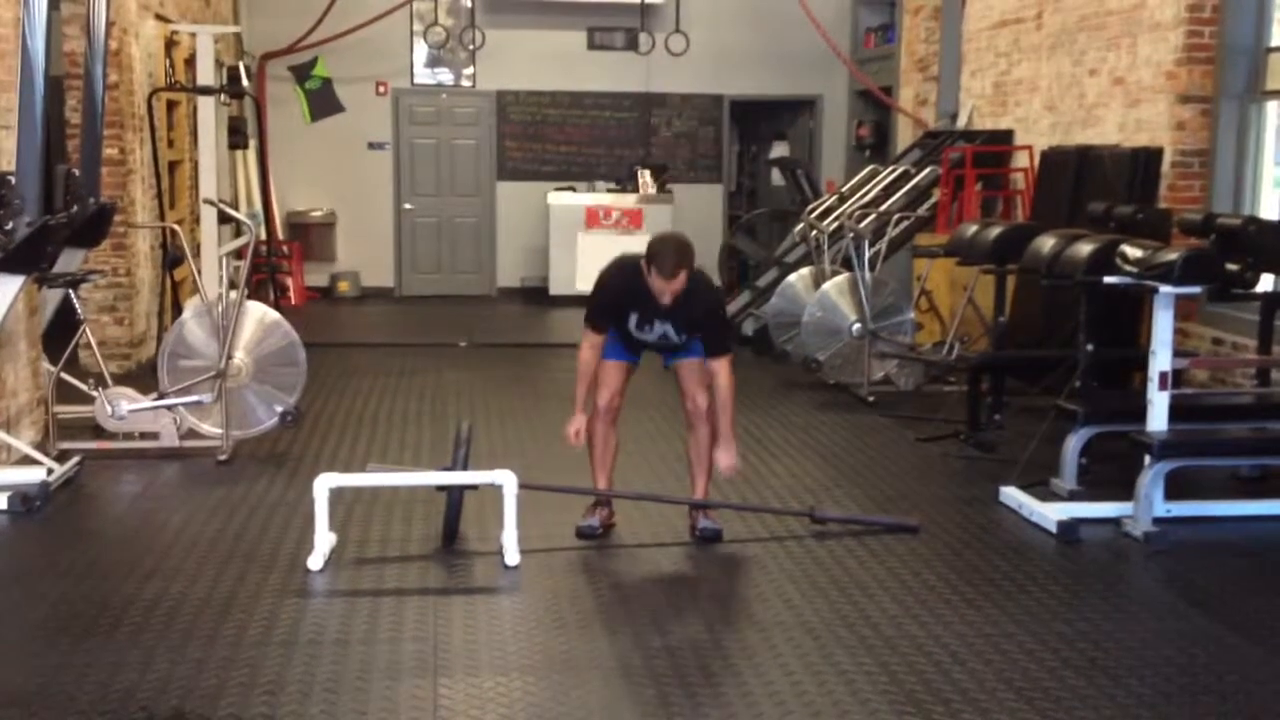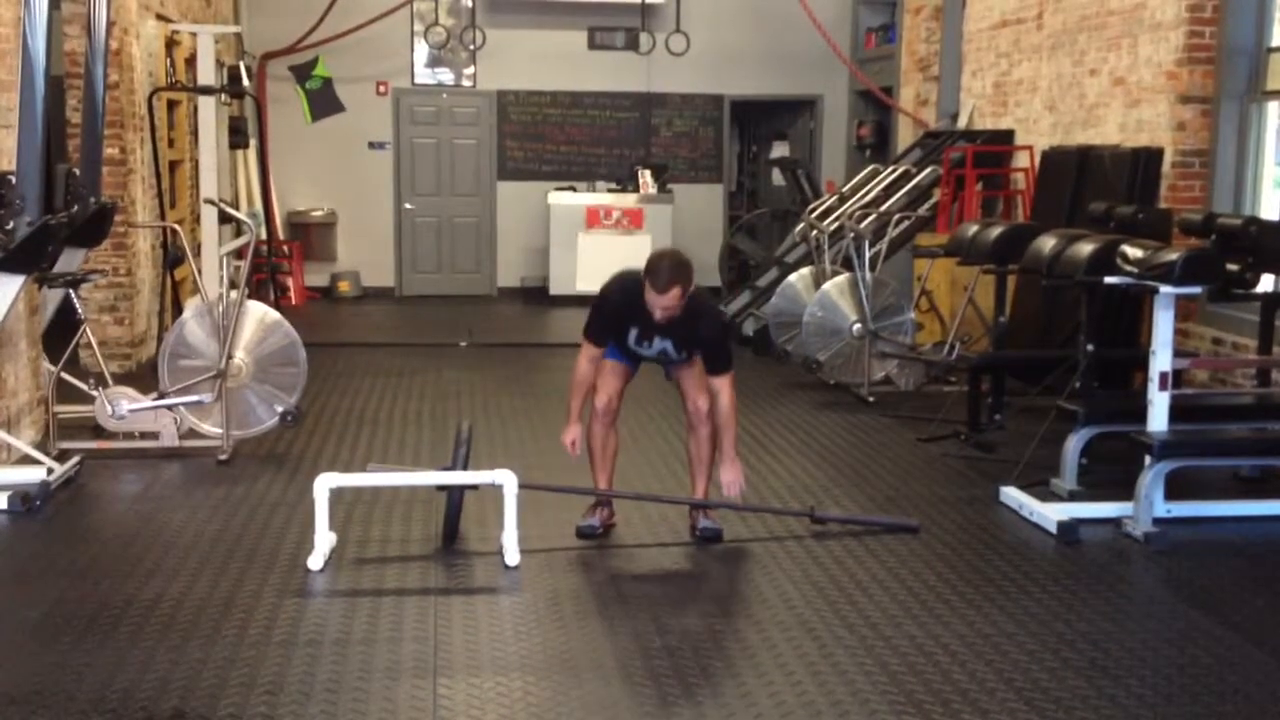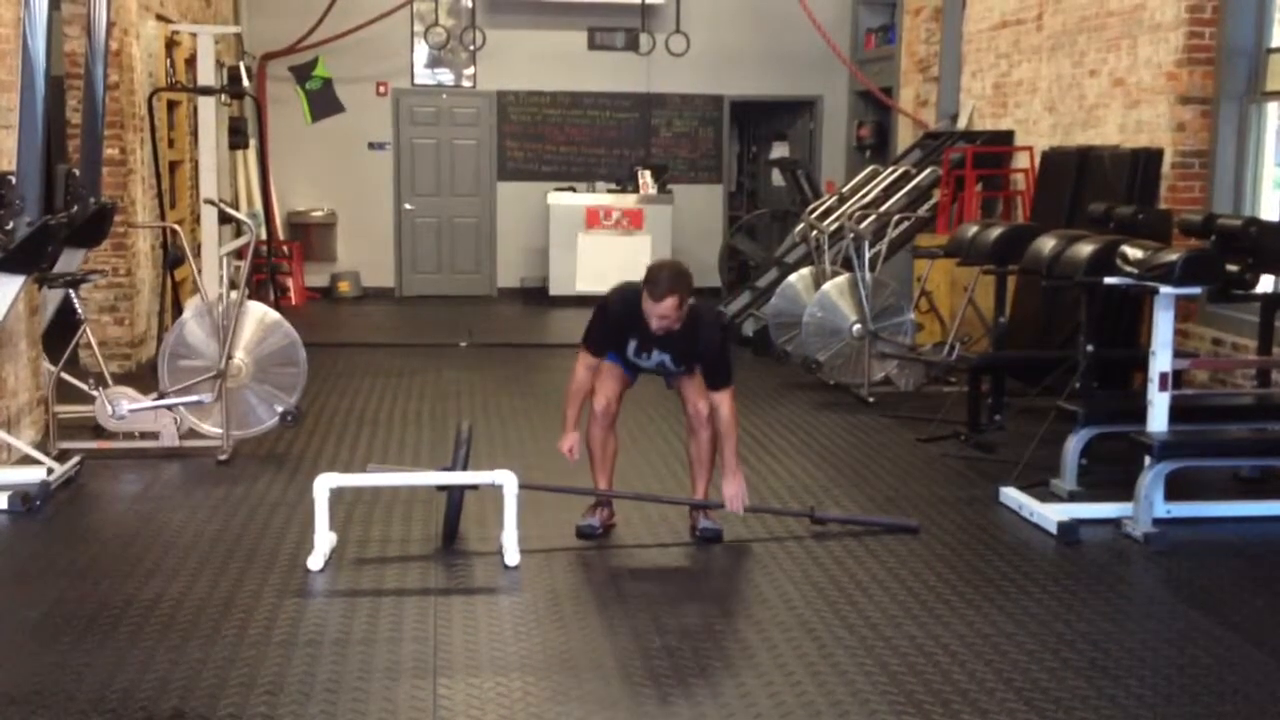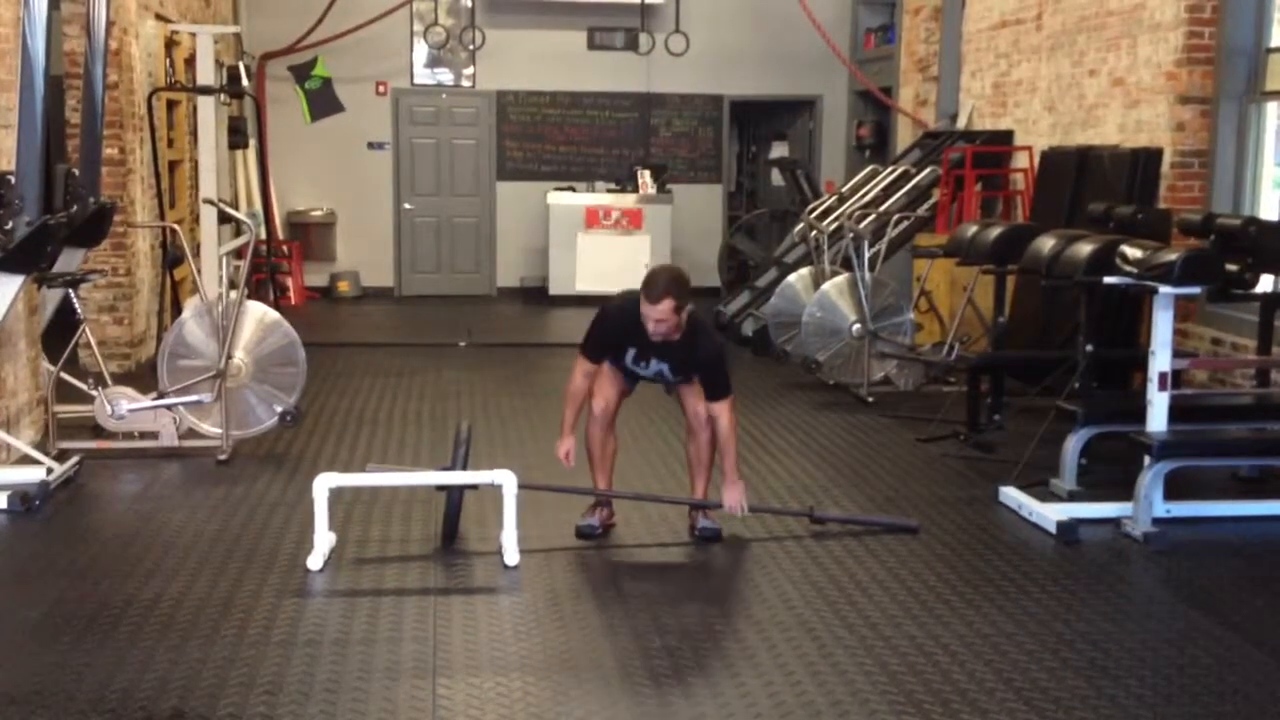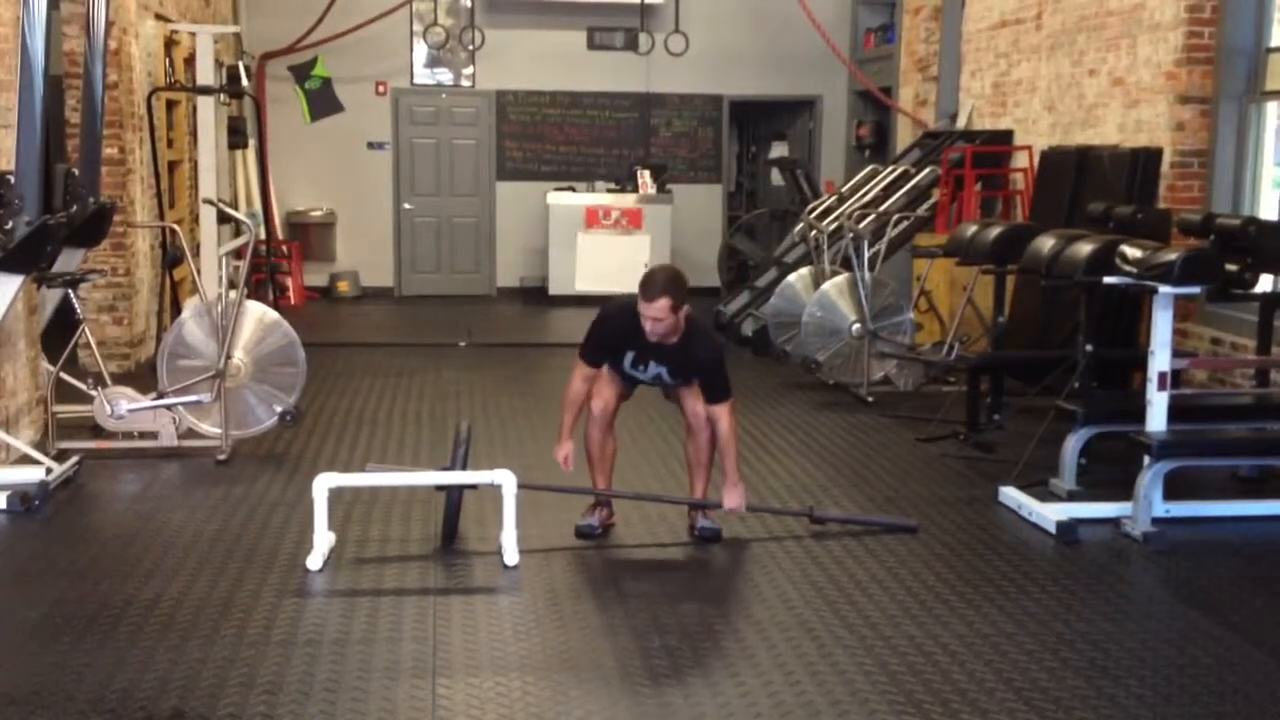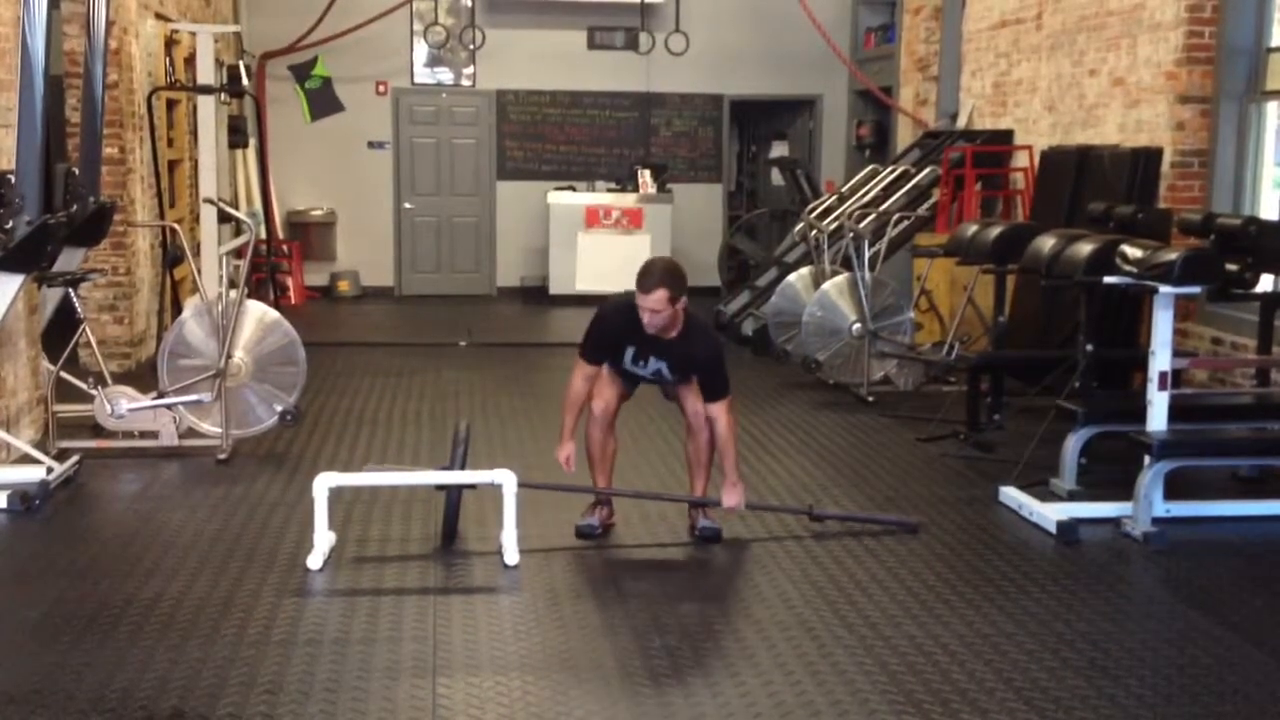
dt=0.1s
person 1, frame 1
left shoulder: (705, 296)
right shoulder: (617, 278)
left elbow: (721, 368)
right elbow: (592, 344)
left wrist: (726, 442)
right wrist: (580, 411)
left hip: (683, 338)
right hip: (624, 332)
left knee: (699, 404)
right knee: (605, 402)
left ankle: (699, 506)
right ankle: (602, 503)
person 1, frame 2
left shoulder: (707, 317)
right shoulder: (617, 294)
left elbow: (722, 389)
right elbow: (589, 356)
left wrist: (730, 459)
right wrist: (573, 421)
left hip: (683, 349)
right hip: (624, 343)
left knee: (701, 408)
right knee: (603, 404)
left ankle: (699, 507)
right ankle: (603, 504)
person 1, frame 3
left shoulder: (707, 330)
right shoulder: (617, 305)
left elbow: (722, 404)
right elbow: (587, 365)
left wrist: (732, 473)
right wrist: (570, 428)
left hip: (682, 360)
right hip: (624, 351)
left knee: (701, 411)
right knee: (602, 406)
left ankle: (699, 507)
right ankle: (603, 504)
person 1, frame 4
left shoulder: (704, 343)
right shoulder: (616, 314)
left elbow: (722, 414)
right elbow: (584, 372)
left wrist: (732, 480)
right wrist: (567, 432)
left hip: (680, 370)
right hip: (624, 362)
left knee: (701, 415)
right knee: (600, 408)
left ankle: (699, 508)
right ankle: (602, 504)
person 1, frame 5
left shoulder: (703, 346)
right shoulder: (615, 317)
left elbow: (721, 417)
right elbow: (583, 376)
left wrist: (733, 483)
right wrist: (565, 437)
left hip: (679, 374)
right hip: (622, 366)
left knee: (700, 415)
right knee: (599, 409)
left ankle: (698, 508)
right ankle: (602, 504)
person 1, frame 6
left shoulder: (701, 342)
right shoulder: (613, 314)
left elbow: (720, 415)
right elbow: (583, 376)
left wrist: (732, 481)
right wrist: (567, 438)
left hip: (677, 373)
right hip: (621, 366)
left knee: (700, 415)
right knee: (599, 410)
left ankle: (699, 507)
right ankle: (602, 504)
